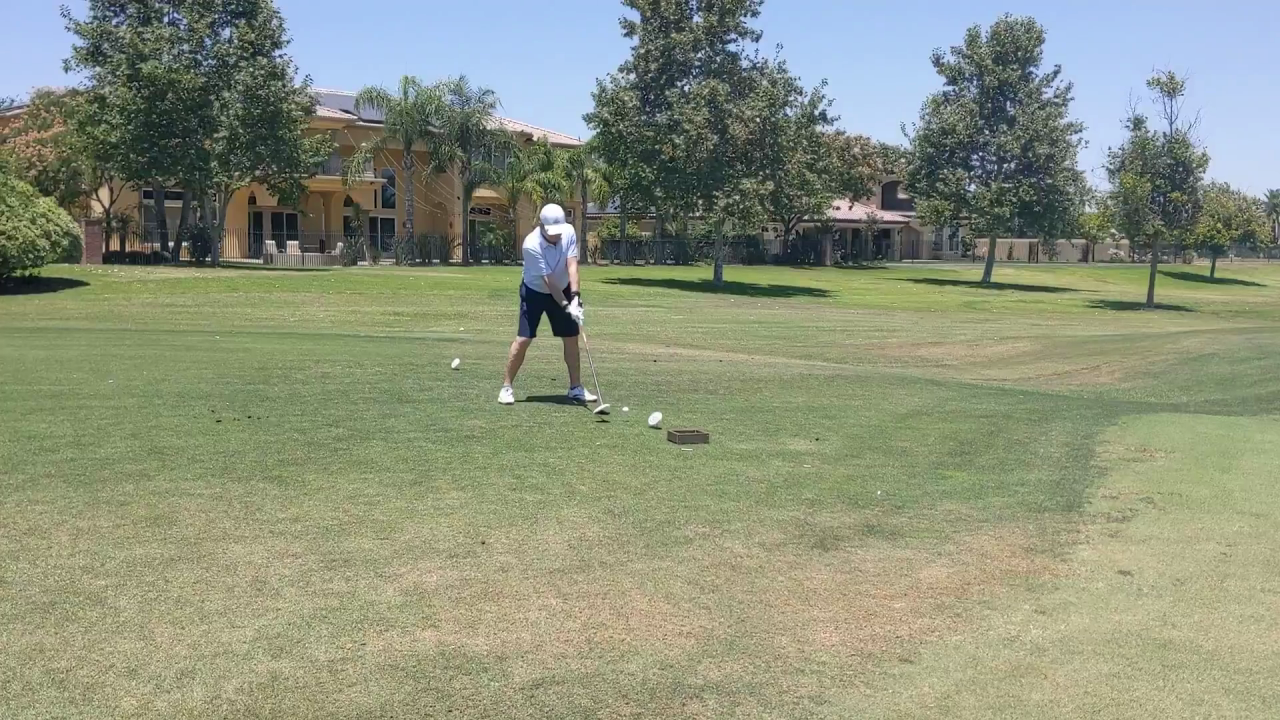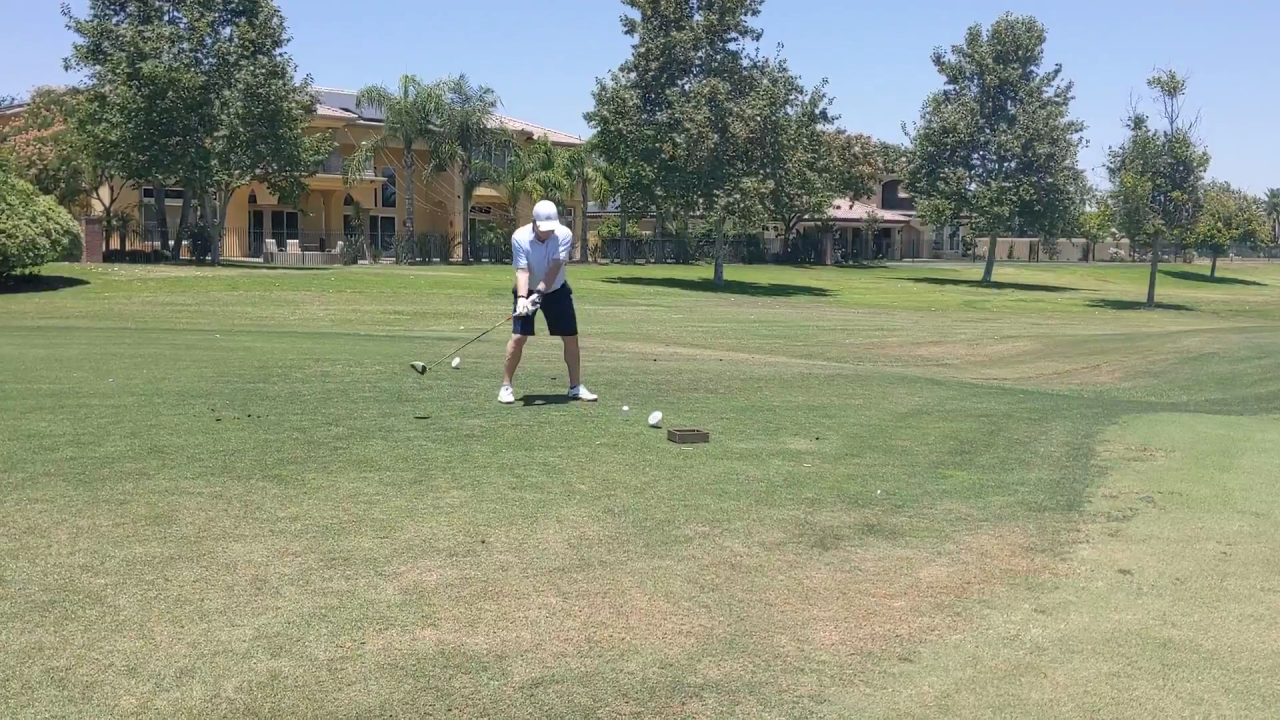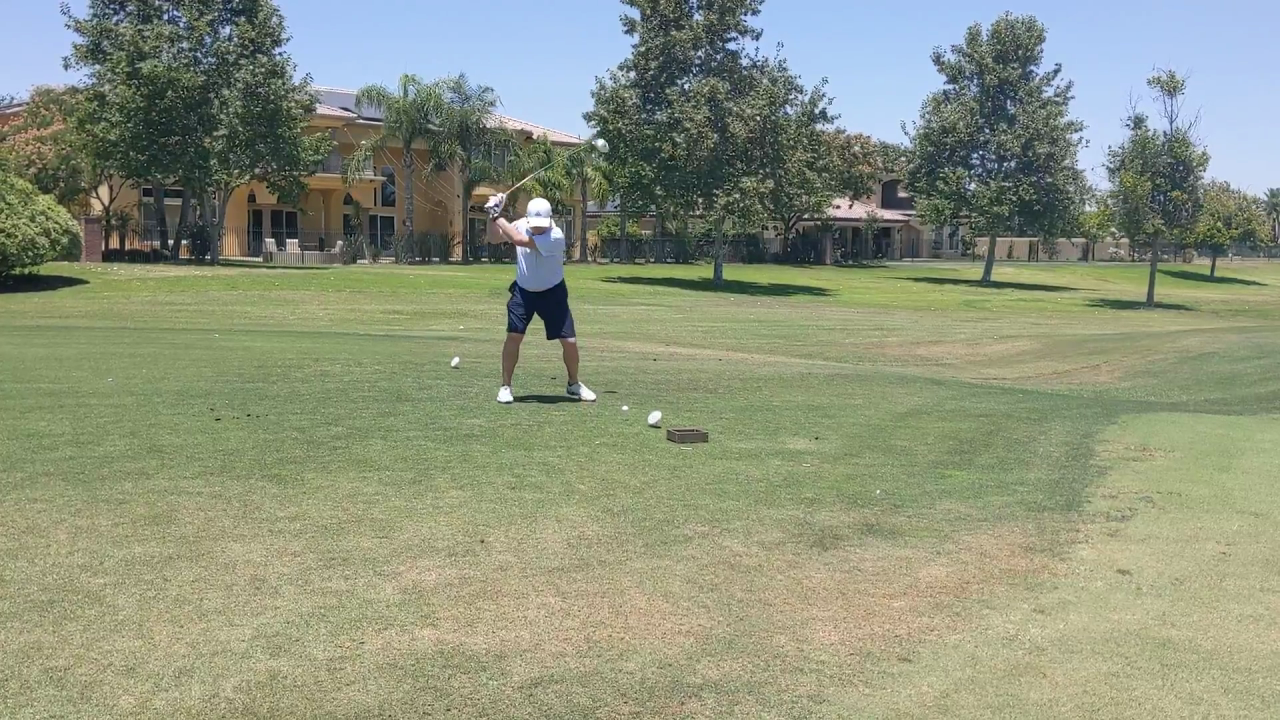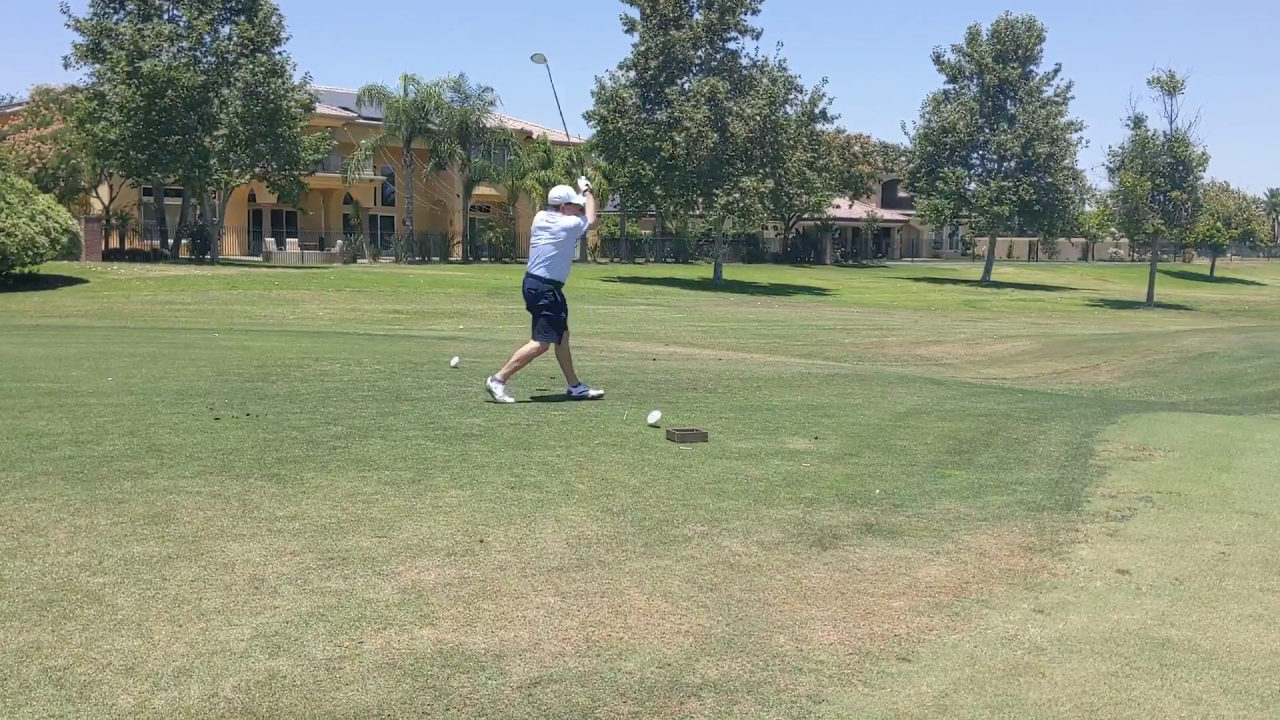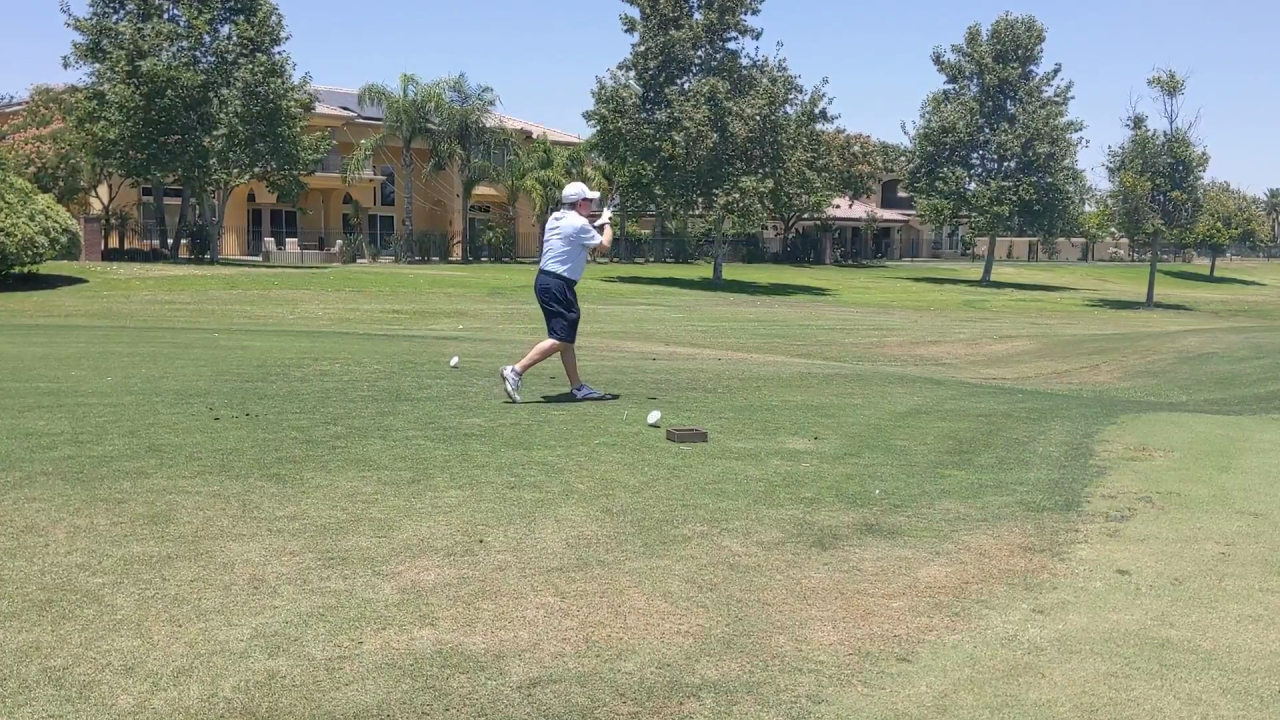
dt=0.5s
person 1, frame 1
left shoulder: (569, 232)
right shoulder: (531, 245)
left elbow: (572, 266)
right elbow: (548, 280)
left wrist: (575, 296)
right wrist: (566, 305)
left hip: (562, 291)
right hip: (534, 293)
left knee: (571, 338)
right knee: (523, 339)
left ankle: (576, 388)
right ankle: (507, 387)
person 1, frame 2
left shoulder: (564, 234)
right shoulder: (520, 237)
left elbow: (553, 270)
right elbow: (522, 272)
left wrist: (537, 295)
right wrist: (522, 298)
left hip: (556, 289)
right hip: (528, 290)
left knee: (571, 338)
right knee: (518, 337)
left ankle: (576, 387)
right ankle: (506, 386)
person 1, frame 3
left shoulder: (556, 237)
right shoulder: (521, 225)
left elbow: (520, 240)
right elbow: (494, 238)
left wrist: (497, 217)
right wrist: (493, 215)
left hip: (553, 293)
right hip: (524, 292)
left knee: (570, 342)
right knee: (513, 336)
left ankle: (573, 384)
right ankle: (506, 386)
person 1, frame 4
left shoulder: (541, 218)
right shoulder: (567, 226)
right elbow: (590, 217)
left wrist: (580, 195)
right wrist: (587, 191)
left hip: (538, 285)
right hip: (544, 289)
left knee: (561, 336)
right knee: (541, 343)
left ankle: (575, 386)
right ankle: (498, 380)
person 1, frame 5
left shoulder: (557, 219)
right shoulder: (577, 224)
right elbow: (605, 244)
left wrist: (597, 224)
right wrist: (607, 223)
left hip: (549, 282)
right hip: (557, 285)
left knee: (566, 338)
right knee: (559, 338)
left ankle: (576, 387)
right ankle: (515, 371)
